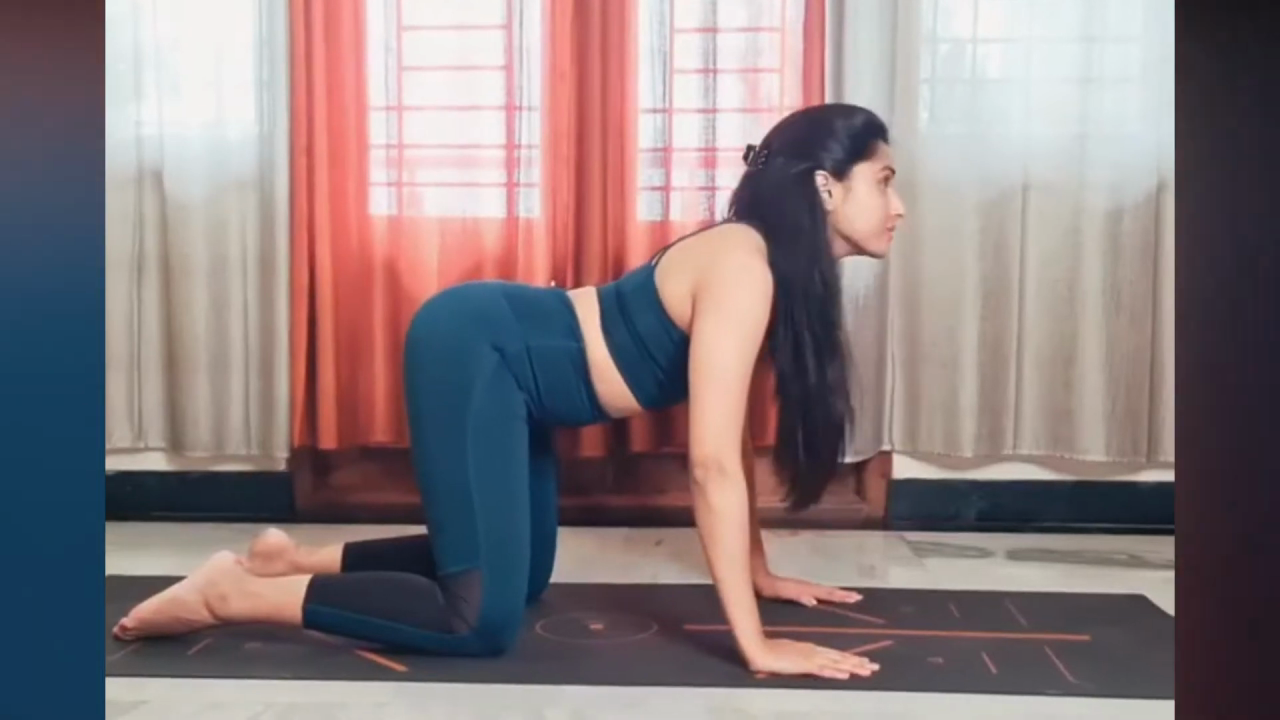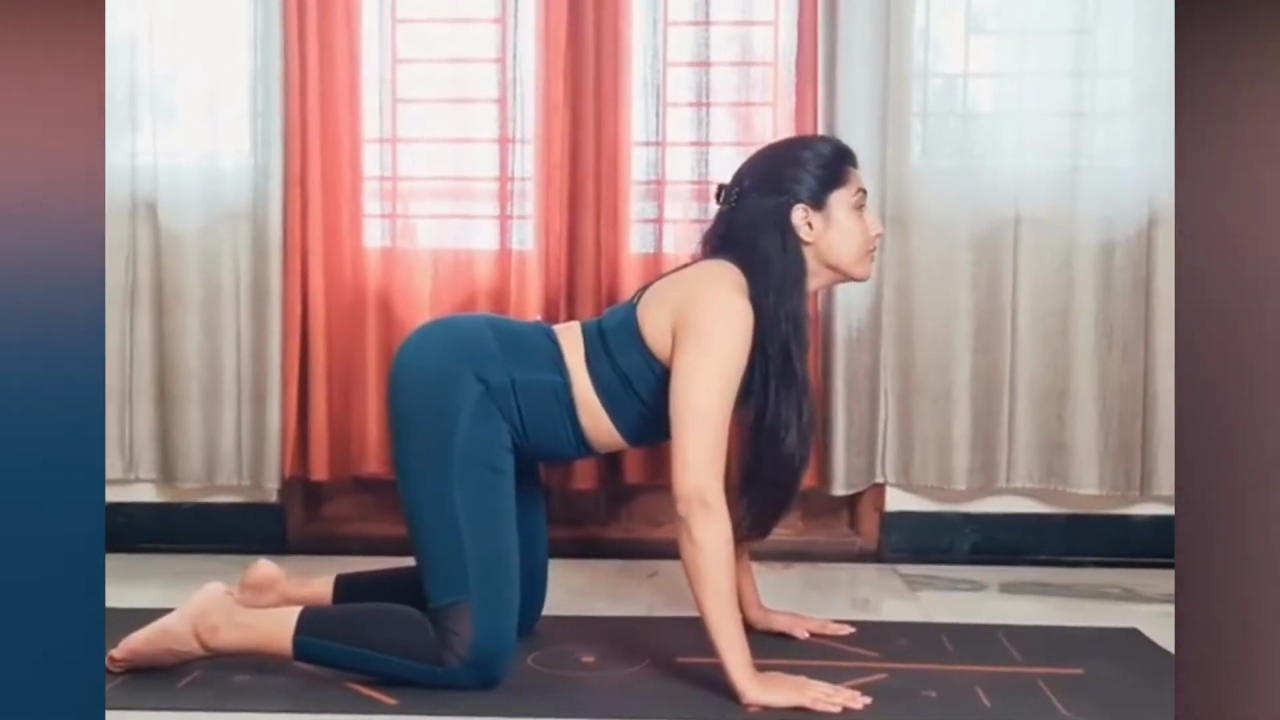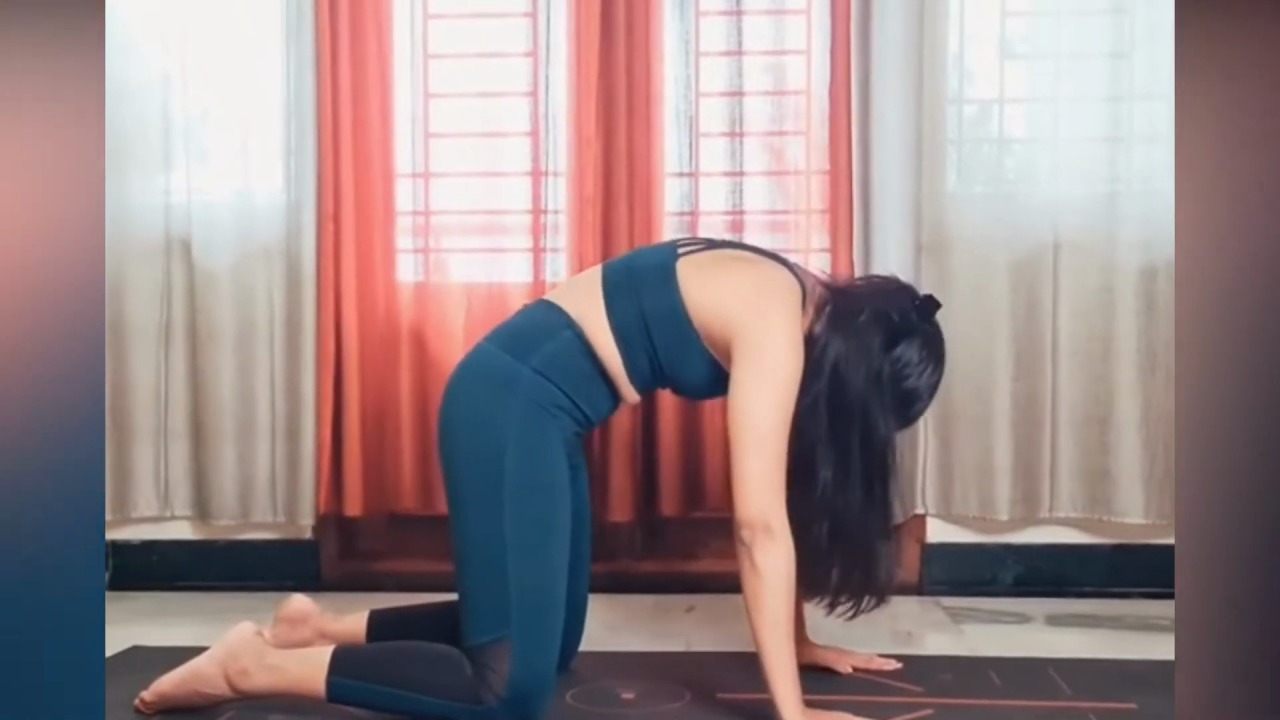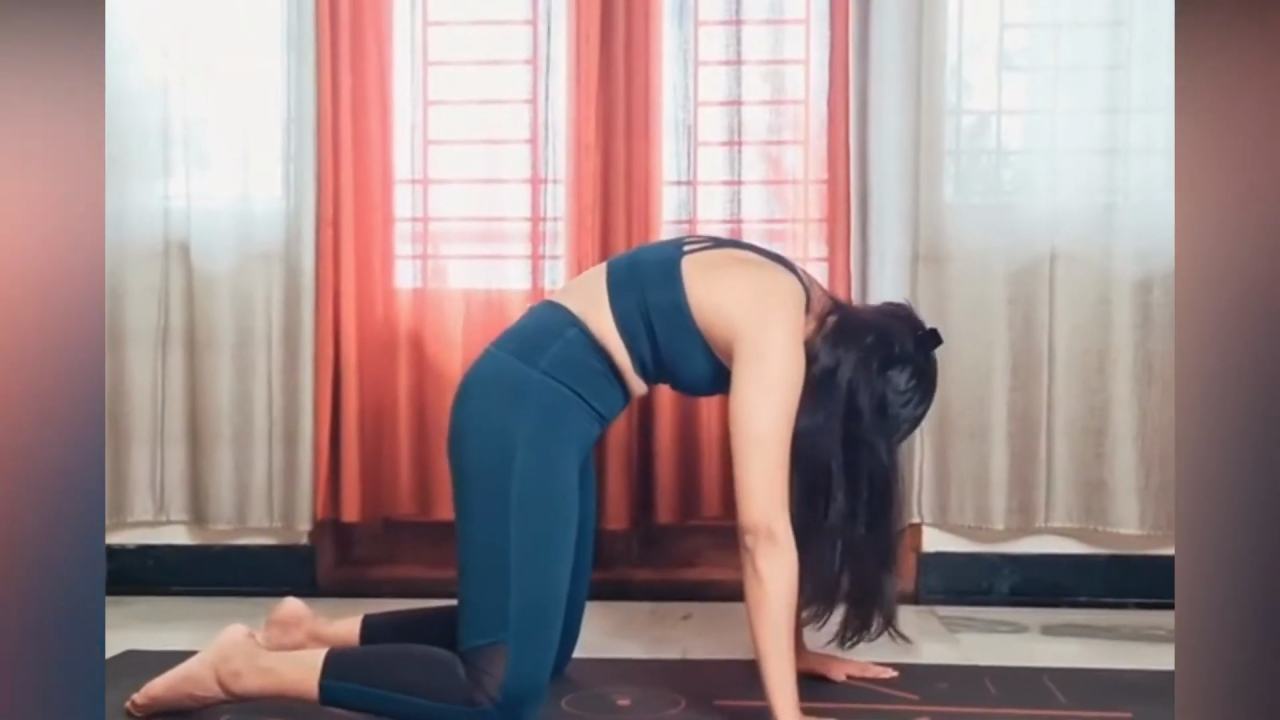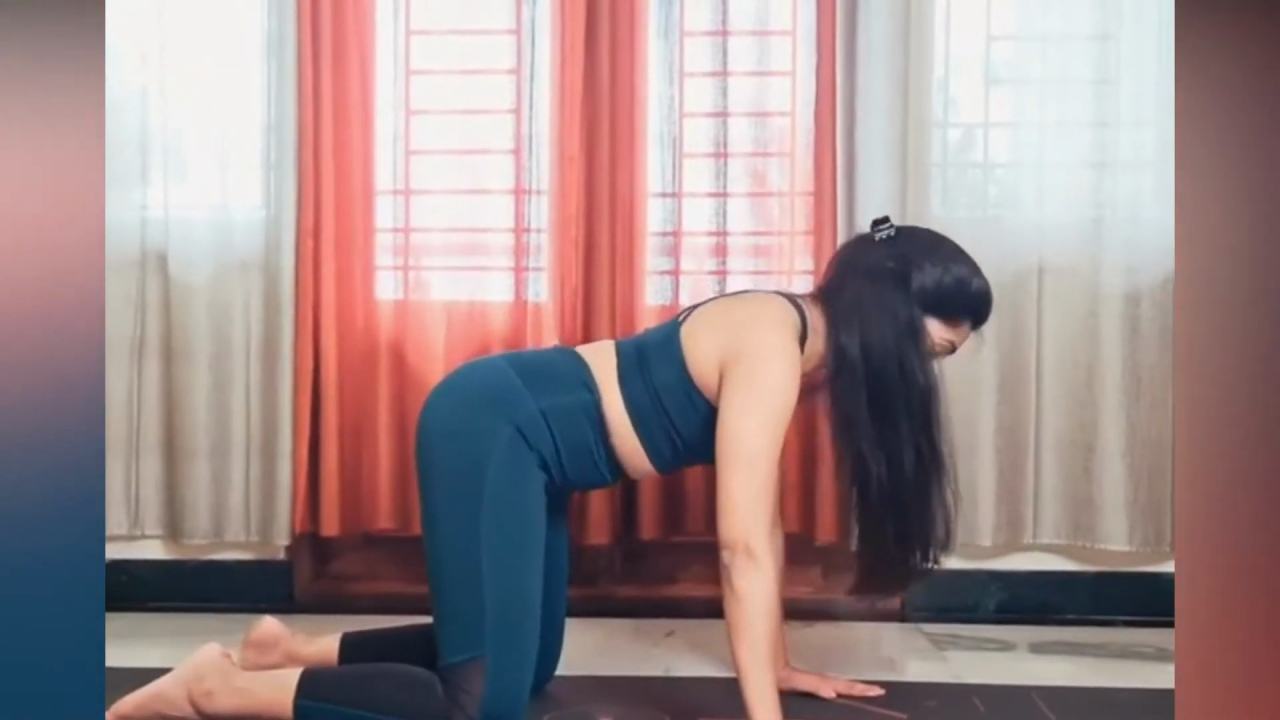
dt=1s
person 1, frame 1
left shoulder: (780, 268)
right shoulder: (745, 270)
left elbow: (727, 439)
right elbow: (713, 464)
left wrist: (758, 572)
right wrist: (754, 644)
left hip: (499, 360)
right hip: (469, 350)
left knee: (523, 572)
right knee: (483, 618)
left ankle: (295, 557)
right ankle: (233, 592)
person 1, frame 2
left shoulder: (761, 306)
right shoulder: (725, 305)
left elbow: (722, 480)
right elbow: (697, 501)
left wrist: (750, 605)
left hip: (480, 393)
right hip: (452, 384)
left knee: (514, 606)
right knee: (473, 652)
left ankle: (284, 588)
right ankle: (222, 623)
person 1, frame 3
left shoulder: (803, 308)
right shoulder: (775, 324)
left elbow: (784, 494)
right elbow: (760, 526)
left wrist: (795, 641)
left hip: (538, 406)
right hip: (510, 405)
left knee: (549, 639)
left ankle: (322, 626)
person 1, frame 4
left shoulder: (812, 316)
right shoulder: (778, 333)
left elbow: (777, 505)
right elbow: (764, 531)
left wrist: (793, 649)
left hip: (550, 409)
right hip: (523, 407)
left knee: (544, 647)
left ankle: (314, 630)
person 1, frame 5
left shoulder: (811, 349)
right shoulder: (775, 345)
left elbow: (762, 523)
right elbow: (744, 550)
left hip: (516, 438)
right hip: (488, 429)
left ankle: (292, 648)
